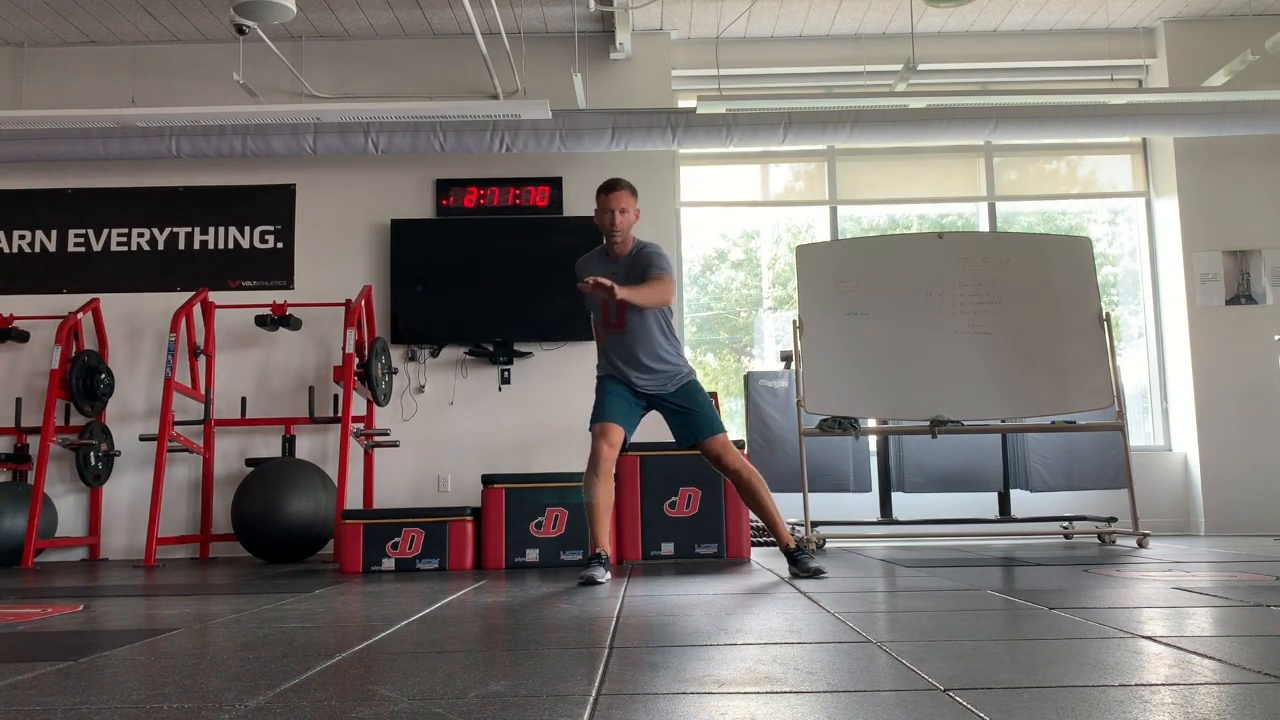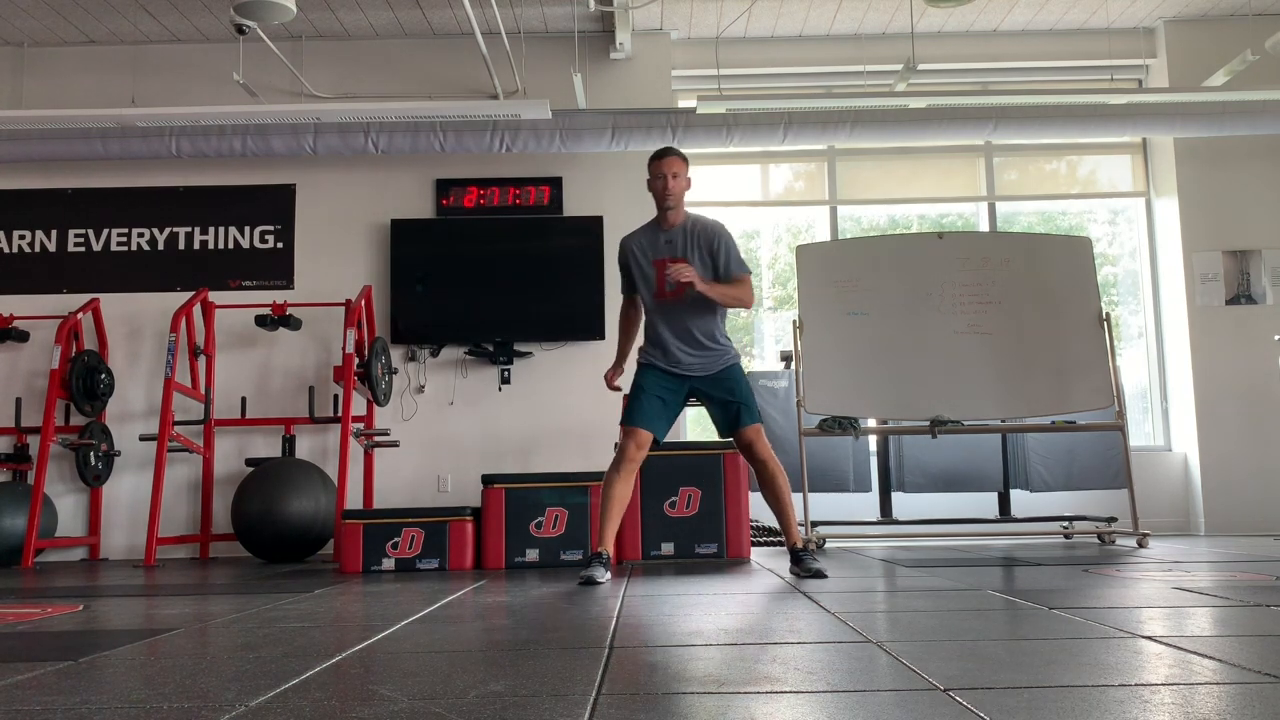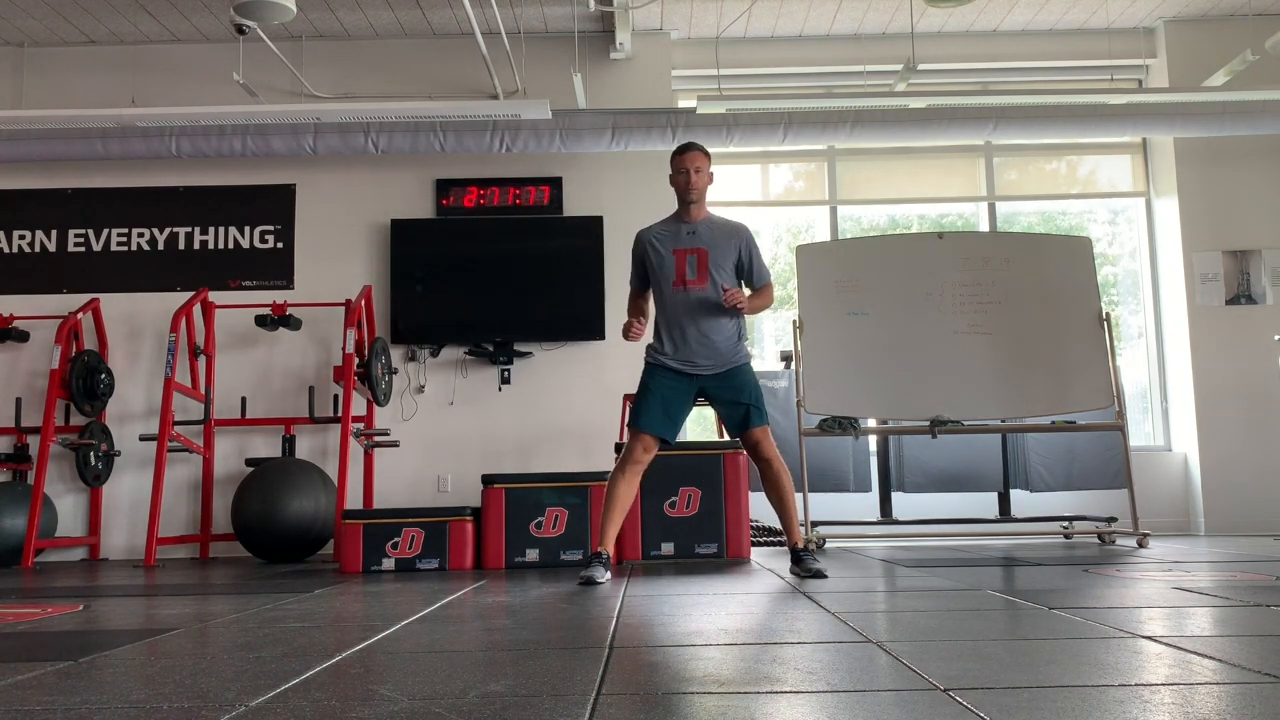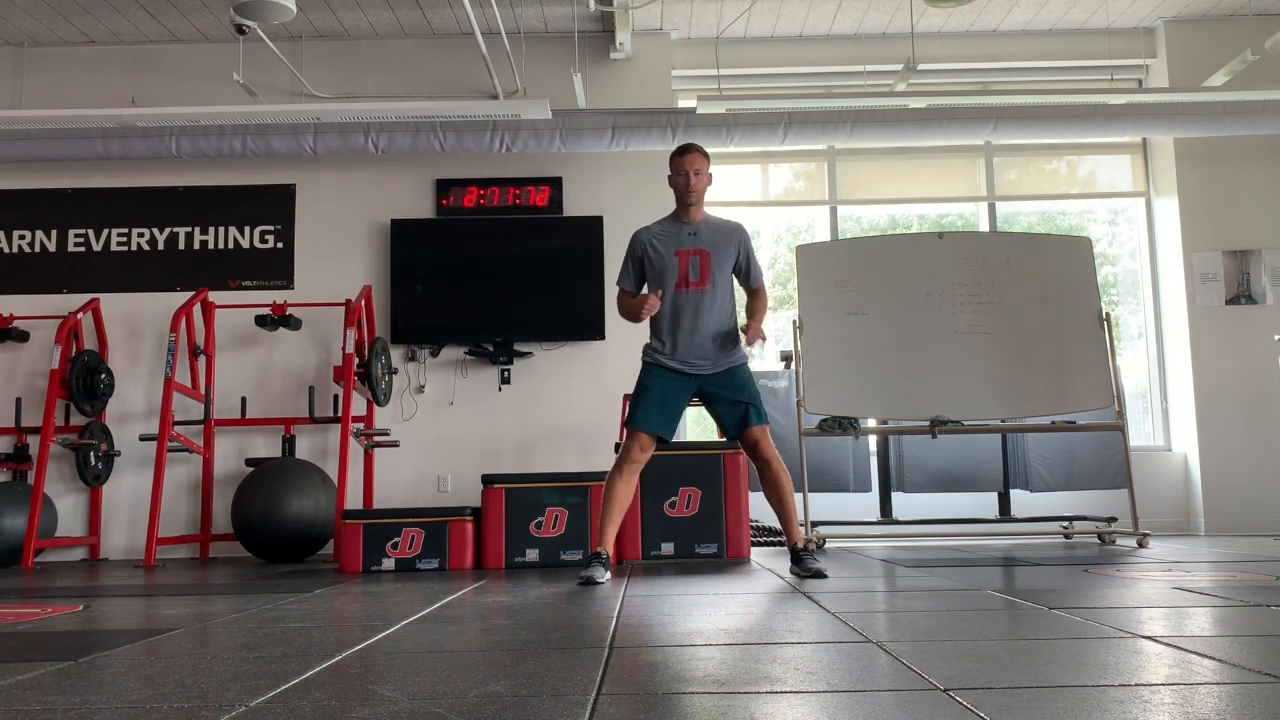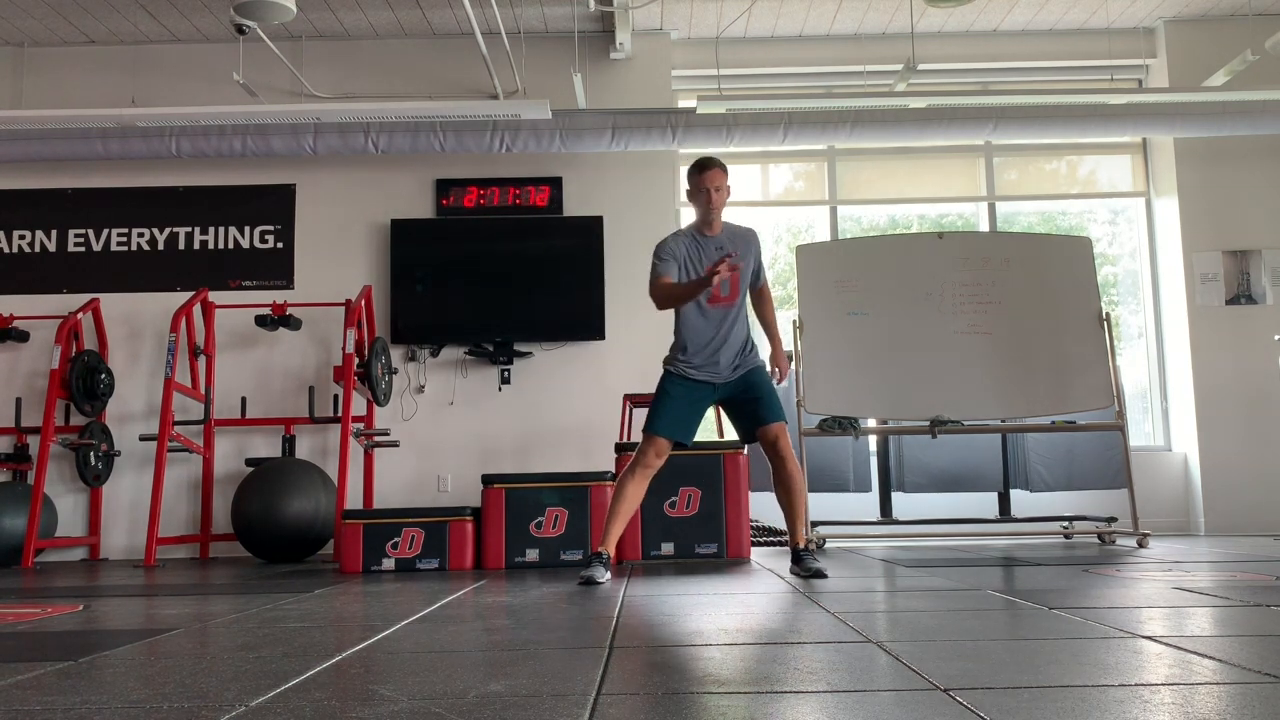
dt=0.4s
person 1, frame 1
left shoulder: (650, 255)
right shoulder: (585, 267)
left elbow: (666, 295)
left wrist: (621, 291)
right wrist: (603, 373)
left hip: (672, 378)
right hip: (620, 379)
left knee: (727, 458)
right knee: (603, 449)
left ankle: (791, 548)
right ankle: (600, 557)
person 1, frame 2
left shoulder: (713, 233)
right shoulder: (632, 245)
left elbow: (747, 295)
left wrist: (704, 285)
right wrist: (620, 359)
left hip: (717, 362)
right hip: (659, 366)
left knee: (757, 448)
right knee: (630, 451)
left ankle: (798, 550)
right ankle: (602, 556)
person 1, frame 3
left shoulder: (737, 234)
right shoulder: (649, 239)
left elbow: (767, 292)
right elbow: (639, 294)
left wrist: (748, 303)
right wrist: (635, 321)
left hip: (729, 362)
right hip: (668, 365)
left knee: (764, 448)
right knee: (637, 453)
left ankle: (799, 550)
right ankle: (602, 555)
person 1, frame 4
left shoulder: (733, 234)
right shoulder: (647, 238)
left elbow: (756, 289)
right elbow: (624, 304)
left wrist: (755, 324)
right wrist: (641, 307)
left hip: (725, 363)
right hip: (666, 364)
left knee: (762, 447)
right knee: (633, 452)
left ankle: (799, 550)
right ankle: (602, 555)
person 1, frame 5
left shoulder: (747, 239)
right shoulder: (672, 247)
right elbow: (661, 296)
left wrist: (776, 344)
right wrist: (708, 280)
left hip: (744, 367)
right hip: (688, 371)
left knee: (780, 444)
right knee: (648, 457)
left ankle: (800, 550)
right ankle: (603, 555)
